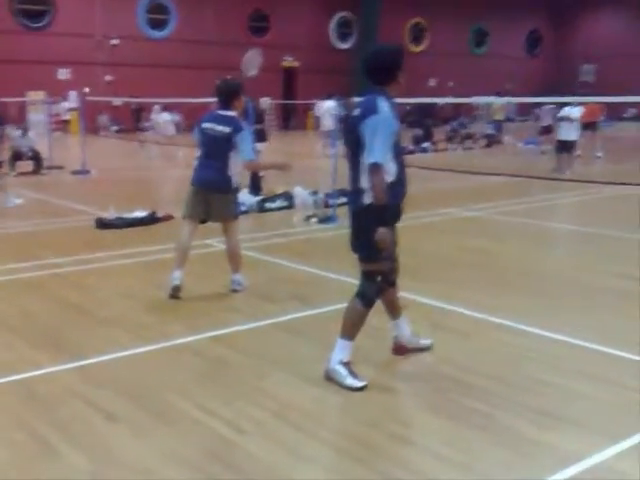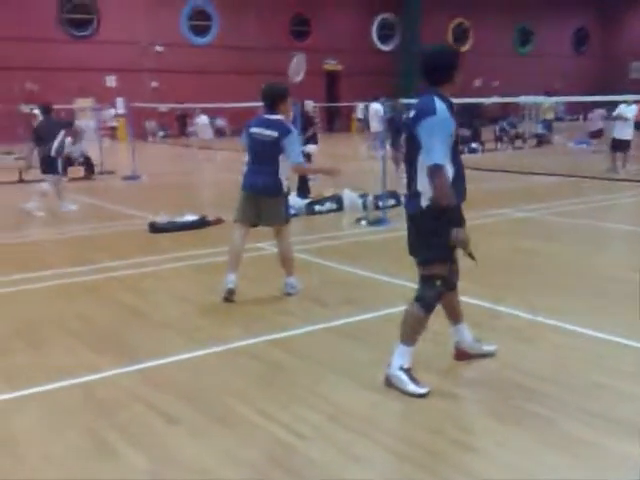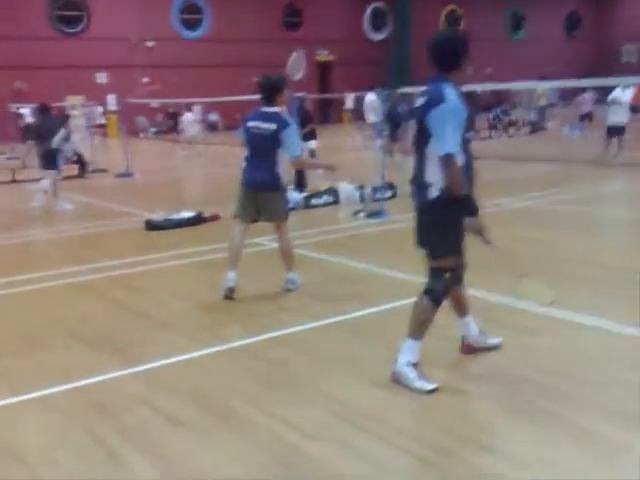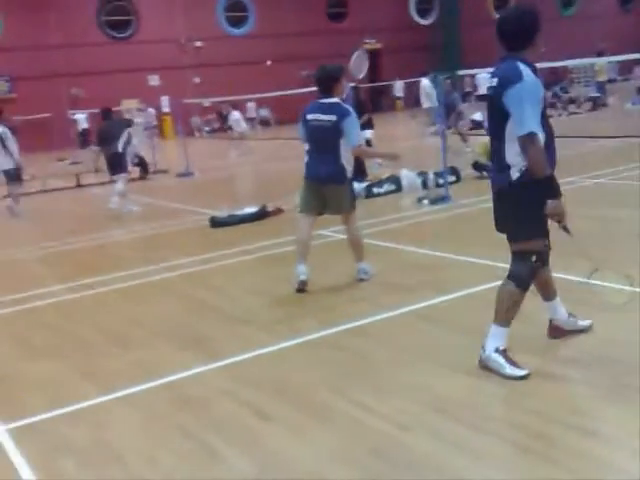
dt=0.2s
person 1, frame 1
left shoulder: (370, 106)
right shoulder: (381, 111)
right elbow: (376, 170)
right wrist: (383, 220)
left hip: (376, 205)
right hip: (375, 208)
left knee: (387, 272)
right knee: (372, 283)
left ankle: (403, 337)
right ankle: (338, 361)
person 1, frame 2
left shoulder: (426, 107)
right shoulder: (438, 112)
right elbow: (437, 172)
right wrist: (455, 221)
left hip: (430, 208)
right hip: (433, 211)
left knee: (448, 276)
right knee: (431, 288)
left ankle: (465, 342)
right ankle: (398, 367)
person 1, frame 3
left shoulder: (433, 94)
right shoulder: (448, 98)
right elbow: (449, 161)
right wrist: (470, 209)
left hip: (434, 196)
right hip: (442, 199)
left knee: (453, 269)
right knee: (441, 279)
left ankle: (471, 335)
right ankle: (406, 363)
person 1, frame 4
left shoulder: (501, 74)
right shoulder: (523, 78)
right elbow: (529, 141)
right wrist: (552, 192)
left hip: (510, 178)
right hip: (523, 183)
left knee: (538, 252)
right knee: (524, 264)
left ankle: (559, 318)
right ankle: (493, 350)
person 2, frame 1
left shoulder: (205, 119)
right shoulder: (238, 127)
right elbow: (250, 164)
right wrist: (275, 165)
left hip: (200, 180)
right hip: (222, 184)
left knee: (188, 227)
right knee: (230, 230)
left ankle: (177, 278)
right ankle: (236, 278)
person 2, frame 2
left shoulder: (252, 124)
right shoulder: (286, 130)
right elbow: (298, 167)
right wrist: (324, 170)
left hip: (250, 185)
right hip: (273, 188)
left knee: (240, 231)
right knee: (282, 233)
left ankle: (230, 281)
right ankle: (290, 281)
person 2, frame 3
left shoulder: (249, 118)
right shoulder: (284, 122)
right elbow: (296, 161)
right wrist: (322, 166)
left hip: (250, 180)
right hip: (272, 183)
left knee: (240, 227)
right knee: (282, 228)
left ankle: (230, 279)
right ankle: (291, 276)
person 2, frame 4
left shoulder: (308, 111)
right shoulder: (344, 112)
right elbow: (357, 150)
right wrist: (384, 155)
left hip: (312, 174)
right hip: (337, 175)
left knee: (305, 221)
right knee: (349, 219)
left ankle: (301, 272)
right ankle: (362, 266)
